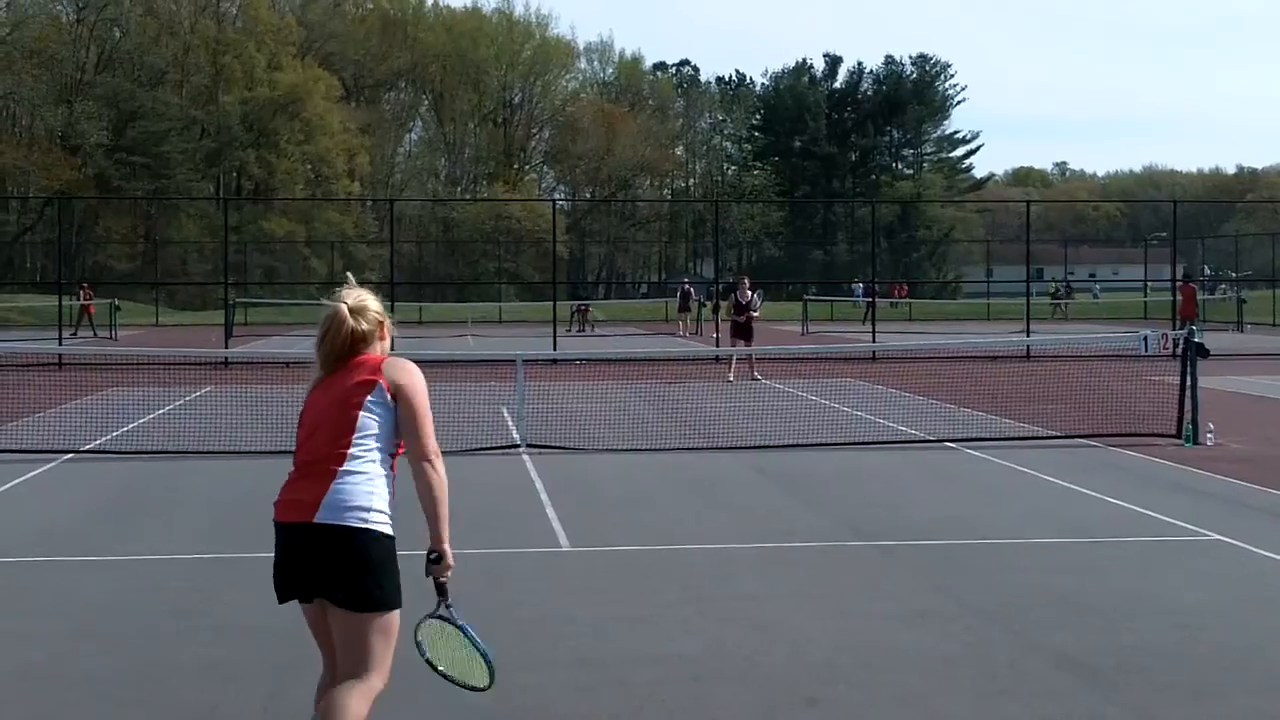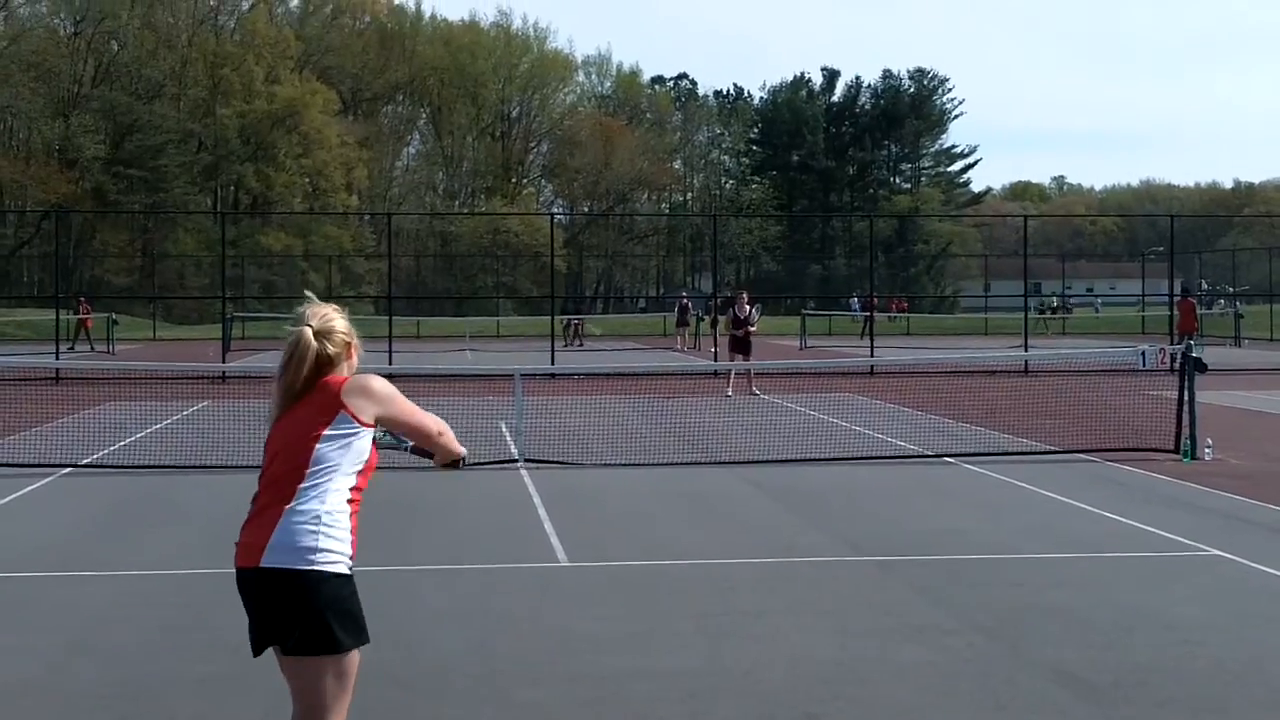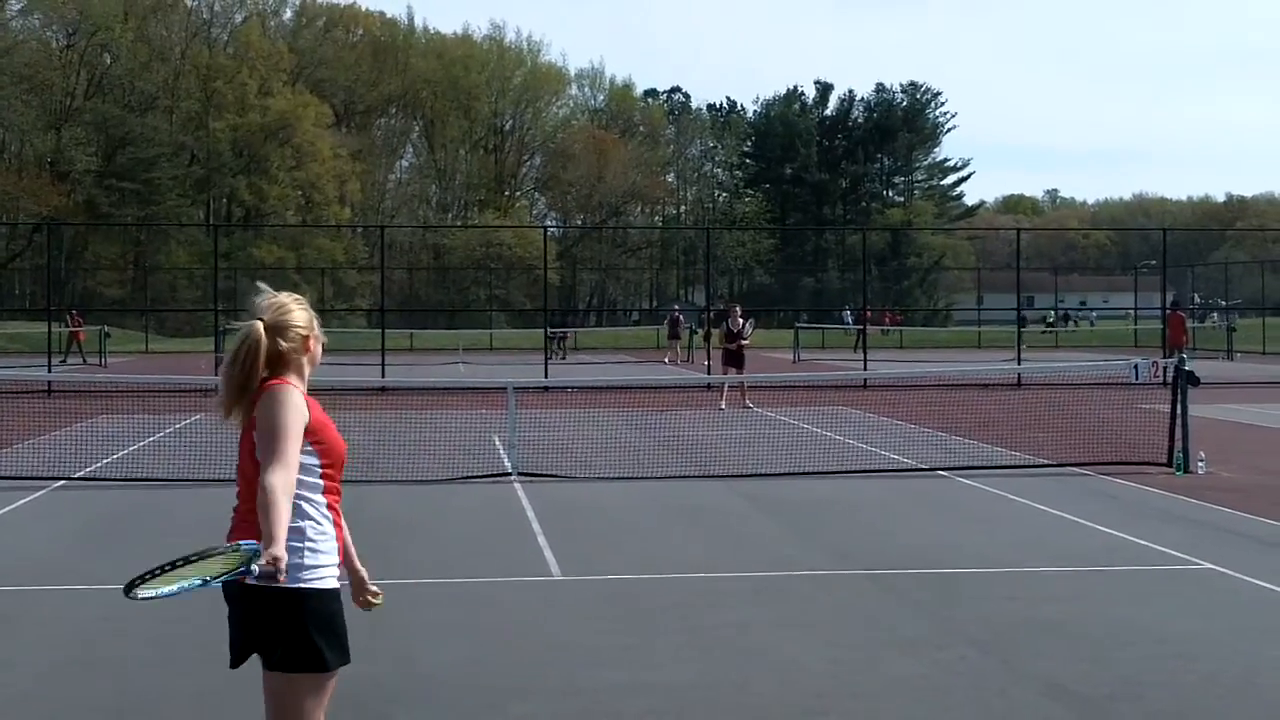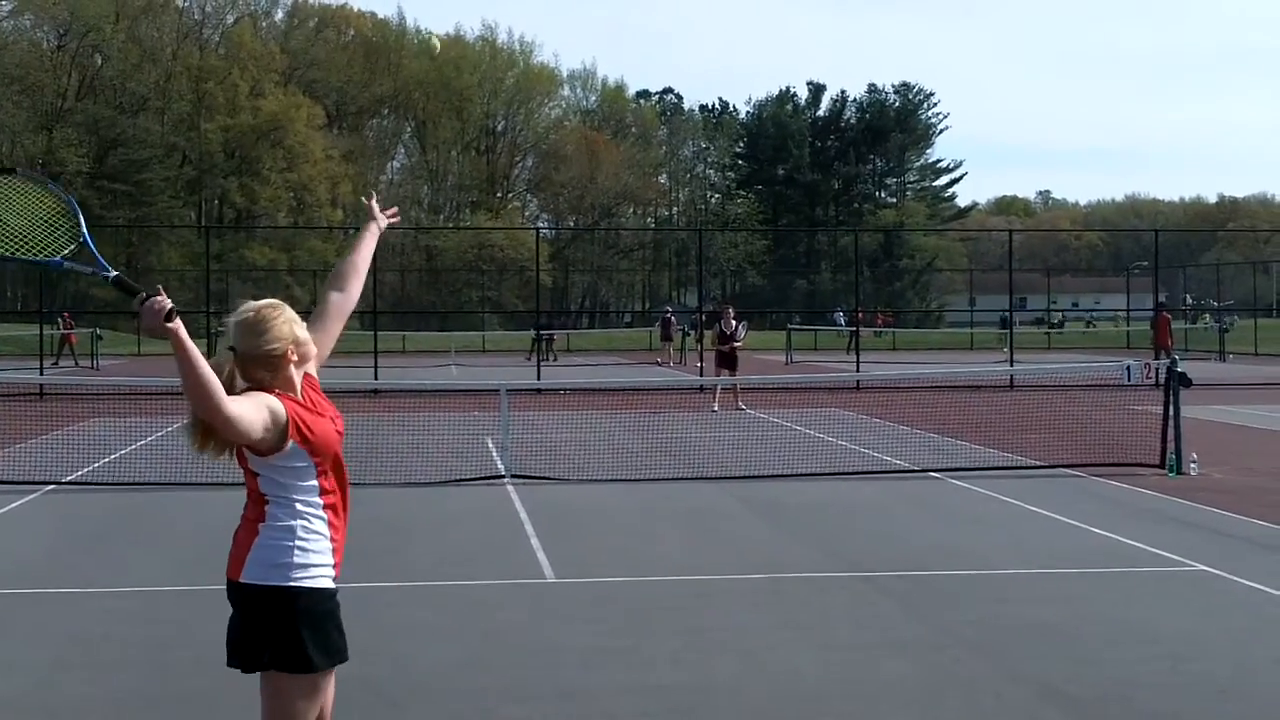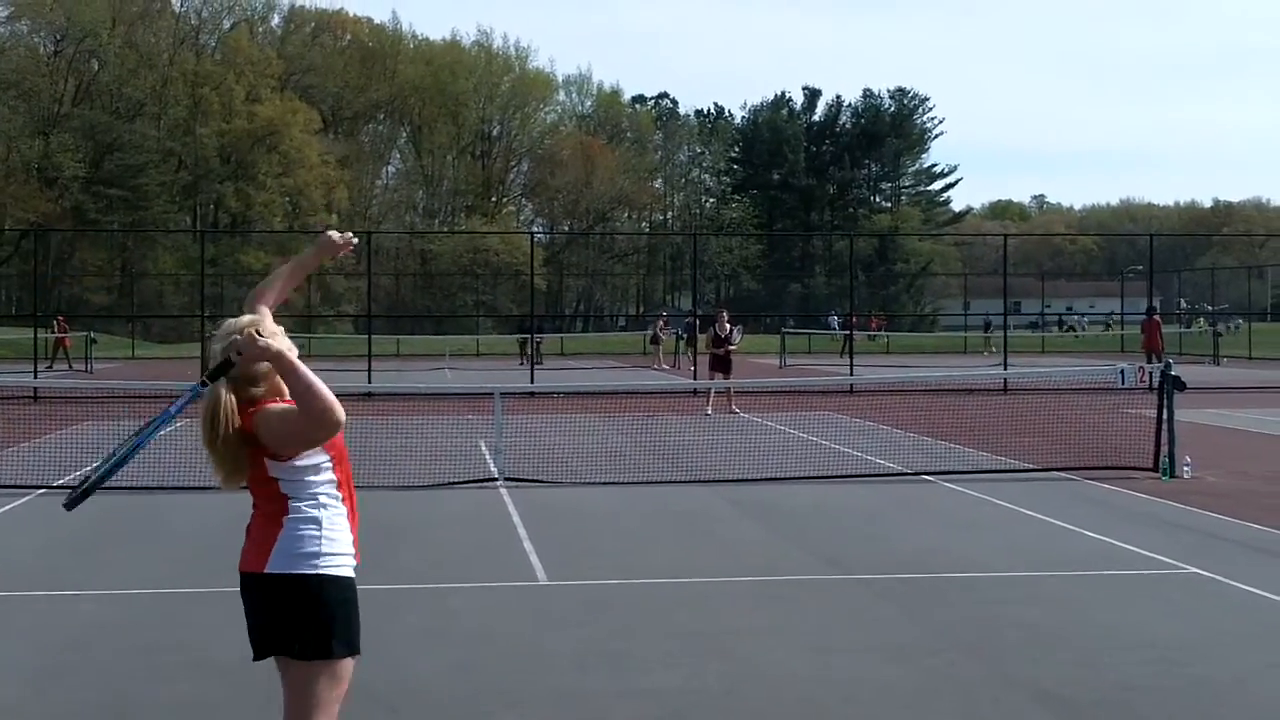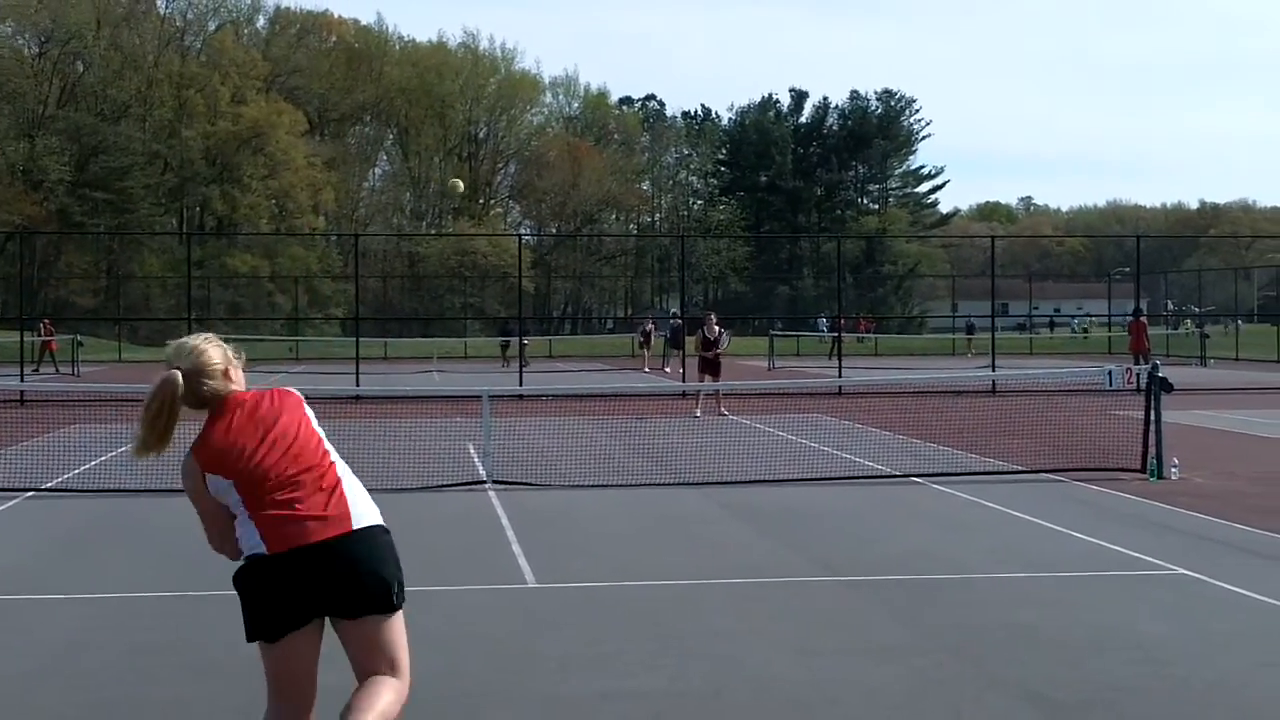
dt=0.4s
person 1, frame 1
left shoulder: (325, 382)
right shoulder: (399, 372)
right elbow: (427, 460)
right wrist: (440, 539)
left hip: (296, 525)
right hip: (351, 526)
left knee: (342, 670)
right knee: (363, 679)
person 1, frame 2
left shoulder: (292, 404)
right shoulder: (363, 390)
right elbow: (435, 434)
right wrist: (450, 450)
left hip: (261, 564)
right hip: (308, 566)
person 1, frame 3
left shoulder: (281, 397)
right shoulder: (283, 397)
left elbow: (314, 502)
right elbow: (277, 478)
left wrist: (355, 569)
right wrist: (274, 543)
left hip: (263, 584)
right hip: (294, 581)
person 1, frame 4
left shoulder: (302, 382)
right shoulder: (268, 411)
left elbow: (340, 294)
right elbow: (222, 416)
left wrist: (372, 229)
right wrist: (176, 336)
left hip: (298, 578)
right hip: (287, 583)
person 1, frame 5
left shoulder: (255, 409)
right shoulder: (274, 422)
left elbow: (257, 307)
right elbow: (331, 419)
left wrist: (312, 257)
right wrist: (285, 357)
left hip: (275, 576)
right hip: (311, 579)
person 1, frame 6
left shoulder: (198, 460)
right shoulder: (284, 400)
left elbow: (225, 544)
left hip: (272, 563)
right hip: (355, 542)
right knee: (388, 680)
